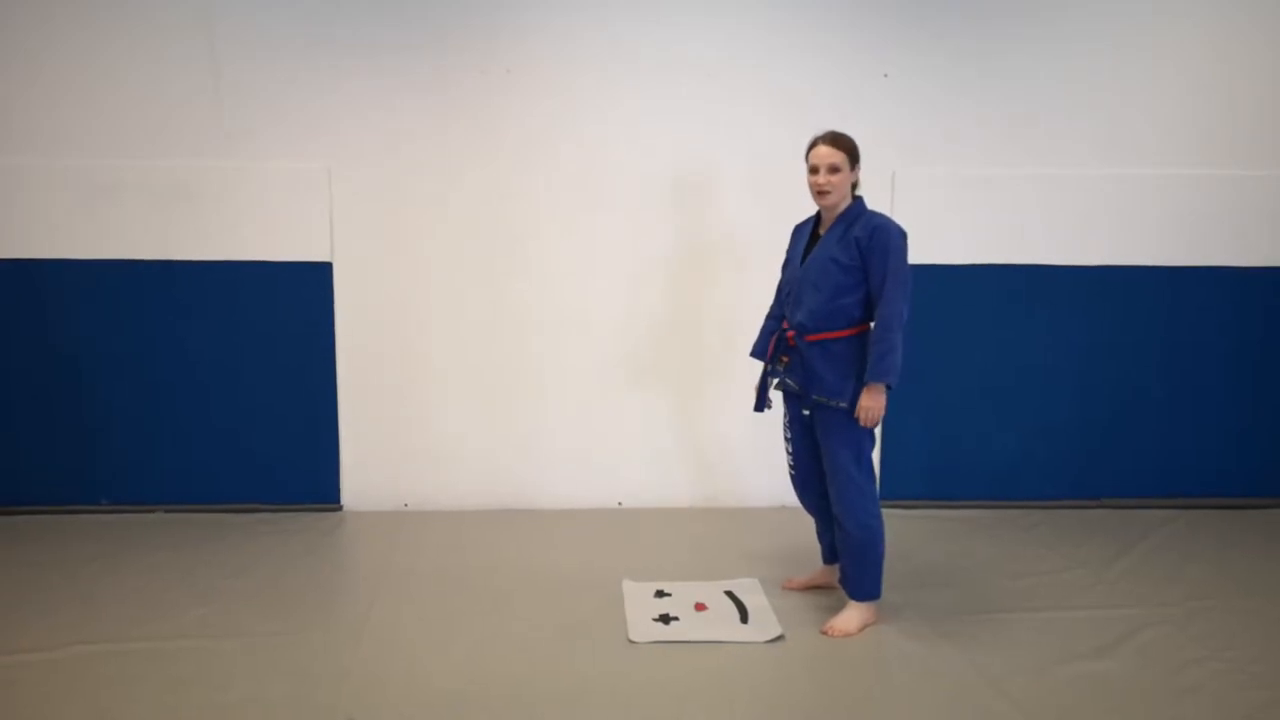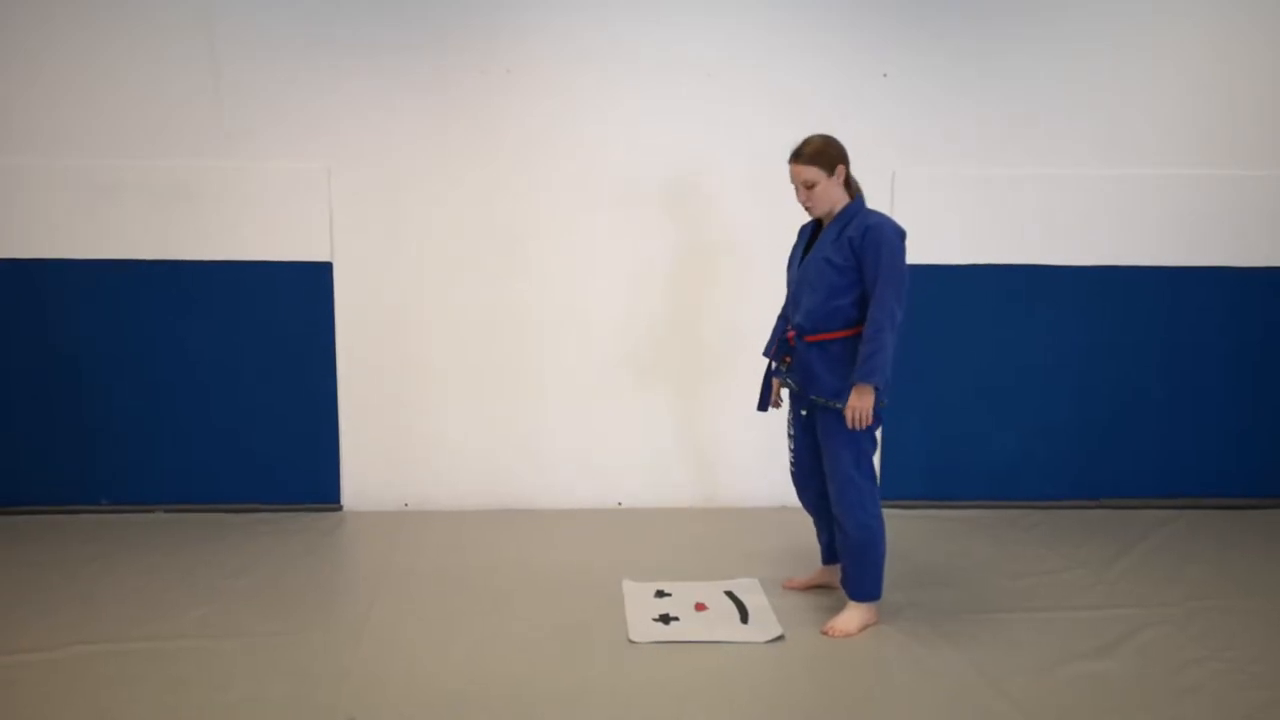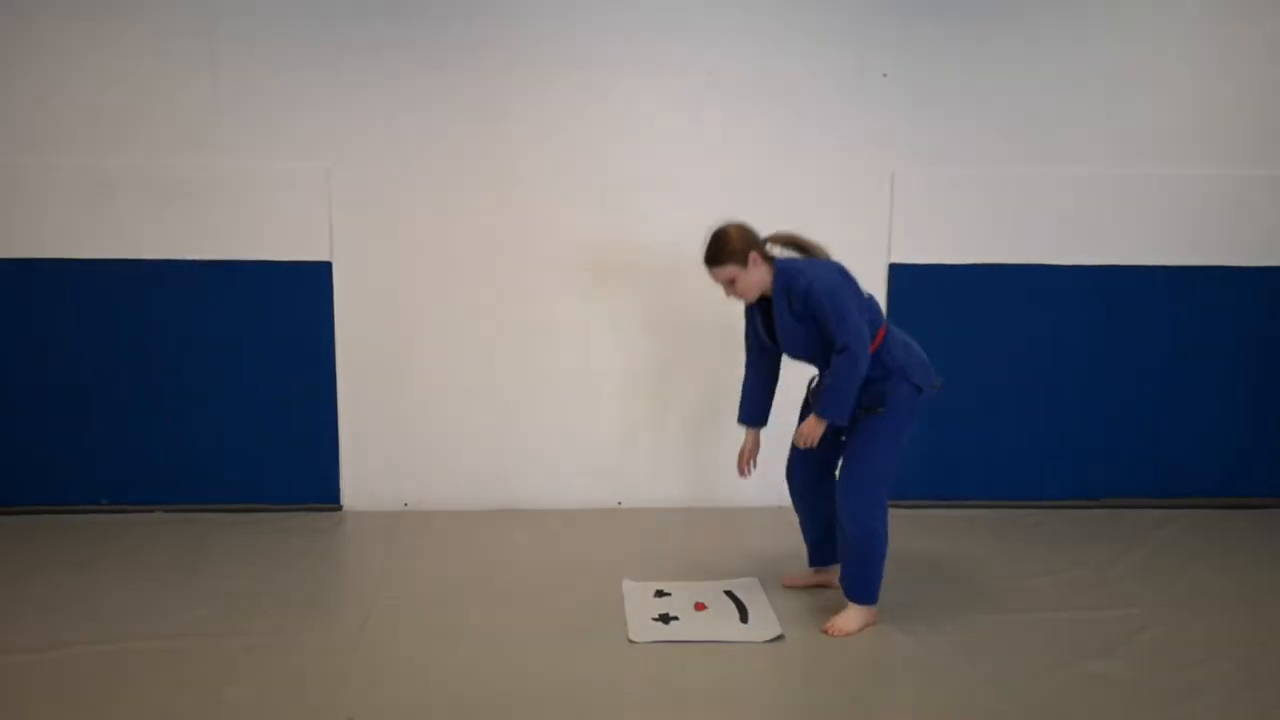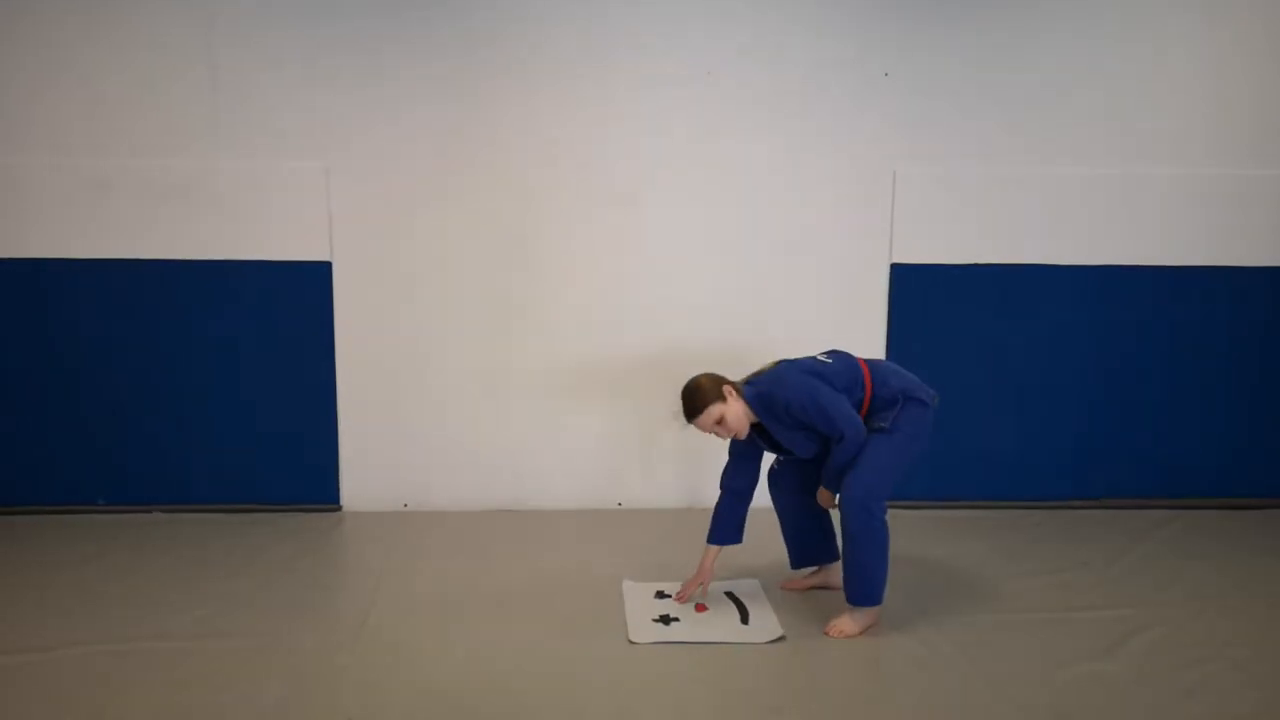
dt=0.4s
person 1, frame 1
left shoulder: (878, 232)
right shoulder: (803, 232)
left elbow: (890, 314)
left wrist: (876, 384)
right wrist: (768, 362)
left hip: (842, 376)
right hip: (800, 372)
left knee: (849, 486)
right knee: (810, 480)
left ankle: (864, 599)
right ankle: (834, 566)
person 1, frame 2
left shoulder: (875, 231)
right shoulder: (810, 233)
left elbow: (885, 315)
left wrist: (866, 384)
right wrist: (779, 365)
left hip: (844, 379)
right hip: (808, 375)
left knee: (849, 487)
right knee: (810, 480)
left ankle: (864, 601)
right ankle: (835, 567)
person 1, frame 3
left shoulder: (815, 282)
right shoulder: (761, 302)
left elbow: (852, 352)
right elbow: (761, 367)
left wrist: (820, 417)
right wrist: (752, 433)
left hip: (892, 380)
right hip: (839, 391)
left knee: (858, 488)
right knee: (803, 470)
left ankle: (863, 602)
right ankle: (827, 566)
person 1, frame 4
left shoulder: (787, 391)
right shoulder: (748, 424)
left elbow: (850, 433)
right elbow: (736, 490)
left wrist: (829, 486)
right wrist: (706, 565)
left hip: (901, 406)
right hip: (857, 414)
left knee: (857, 495)
right knee: (787, 477)
left ankle: (866, 606)
right ankle: (828, 568)
